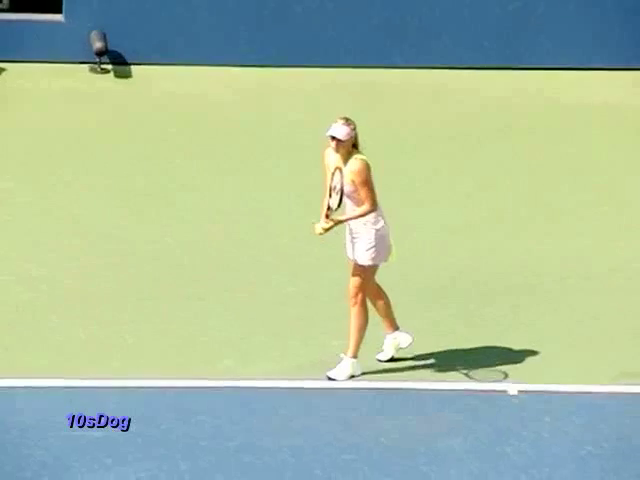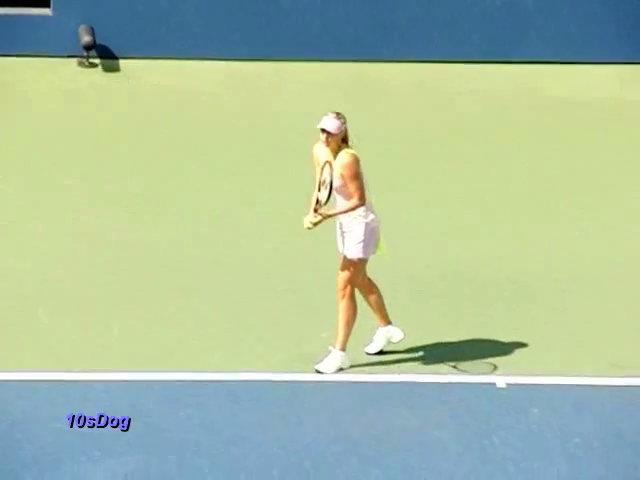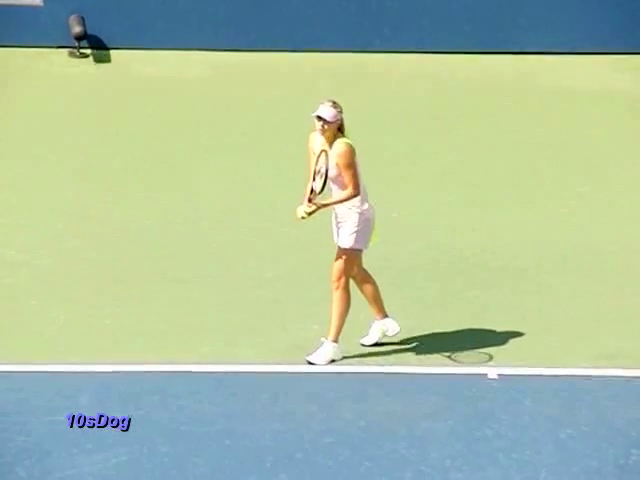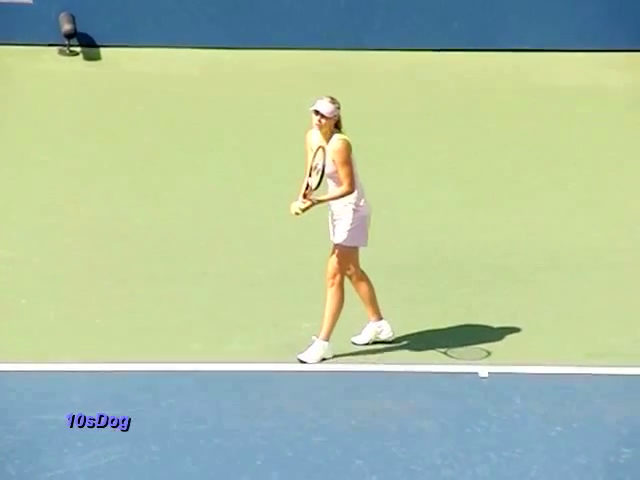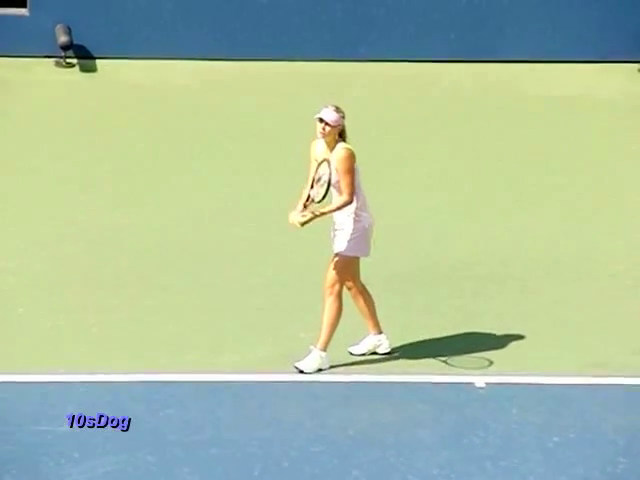
dt=1s
person 1, frame 1
left shoulder: (358, 165)
right shoulder: (329, 156)
left elbow: (370, 205)
left wrist: (338, 221)
right wrist: (324, 217)
left hip: (371, 232)
right hip: (354, 230)
left knee: (356, 295)
right knee: (370, 286)
left ankle: (351, 361)
right ankle: (395, 335)
person 1, frame 2
left shoulder: (347, 159)
right shoulder: (318, 150)
left elbow: (359, 200)
left wrist: (326, 215)
right wrist: (312, 212)
left hip: (361, 225)
right hip: (344, 224)
left knee: (344, 288)
right knee: (360, 280)
left ankle: (339, 353)
right ankle: (386, 328)
person 1, frame 3
left shoulder: (342, 148)
right shoulder: (314, 140)
left elbow: (353, 190)
right elbow: (314, 177)
left wrist: (321, 205)
right wrist: (306, 202)
left hip: (356, 215)
right hip: (340, 214)
left knee: (338, 278)
right knee: (355, 271)
left ankle: (332, 344)
right ankle: (383, 321)
person 1, frame 4
left shoulder: (339, 144)
right shoulder: (311, 136)
left elbow: (348, 187)
left wrist: (316, 201)
right wrist: (301, 197)
left hip: (352, 212)
right hip: (337, 211)
left knee: (333, 276)
right knee: (352, 270)
left ankle: (323, 343)
right ankle: (378, 324)
person 1, frame 5
left shoulder: (343, 153)
right shoulder: (316, 147)
left elbow: (347, 197)
right elbow: (312, 184)
left wrist: (316, 214)
right wrist: (299, 208)
left hip: (355, 222)
right hip: (341, 222)
left knee: (332, 285)
right knee: (352, 282)
left ankle: (320, 353)
right ankle: (377, 337)
